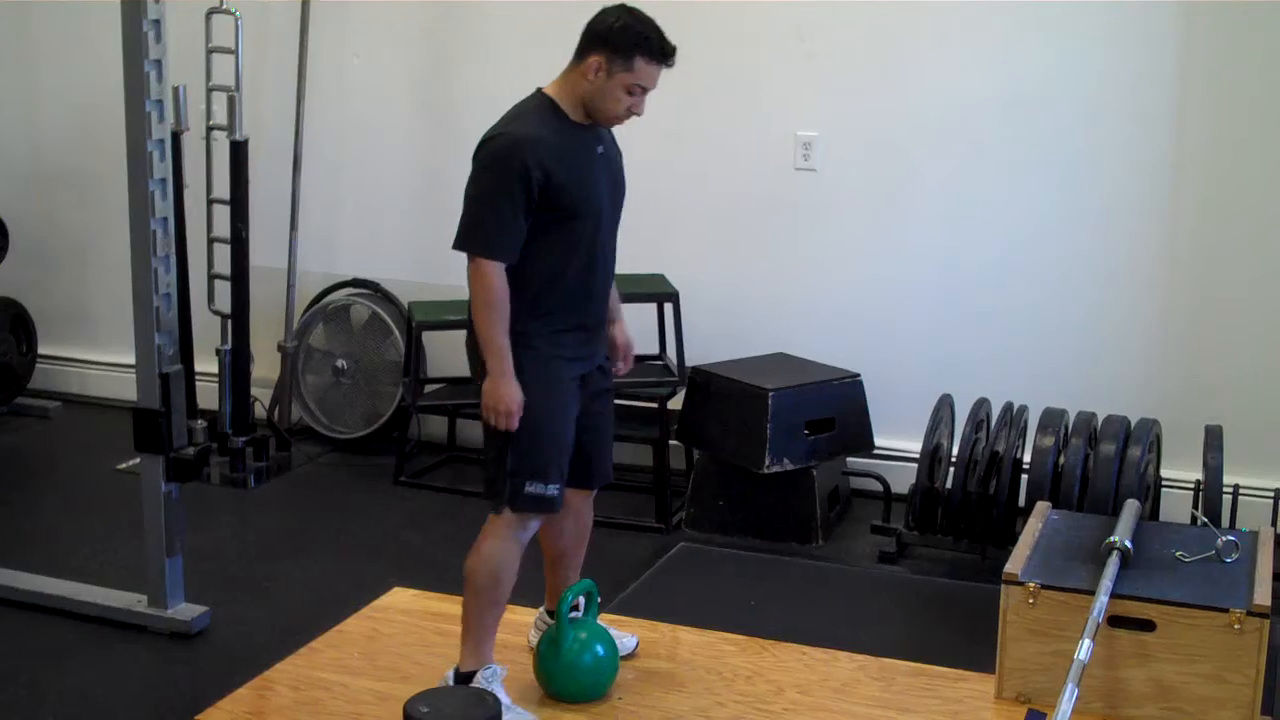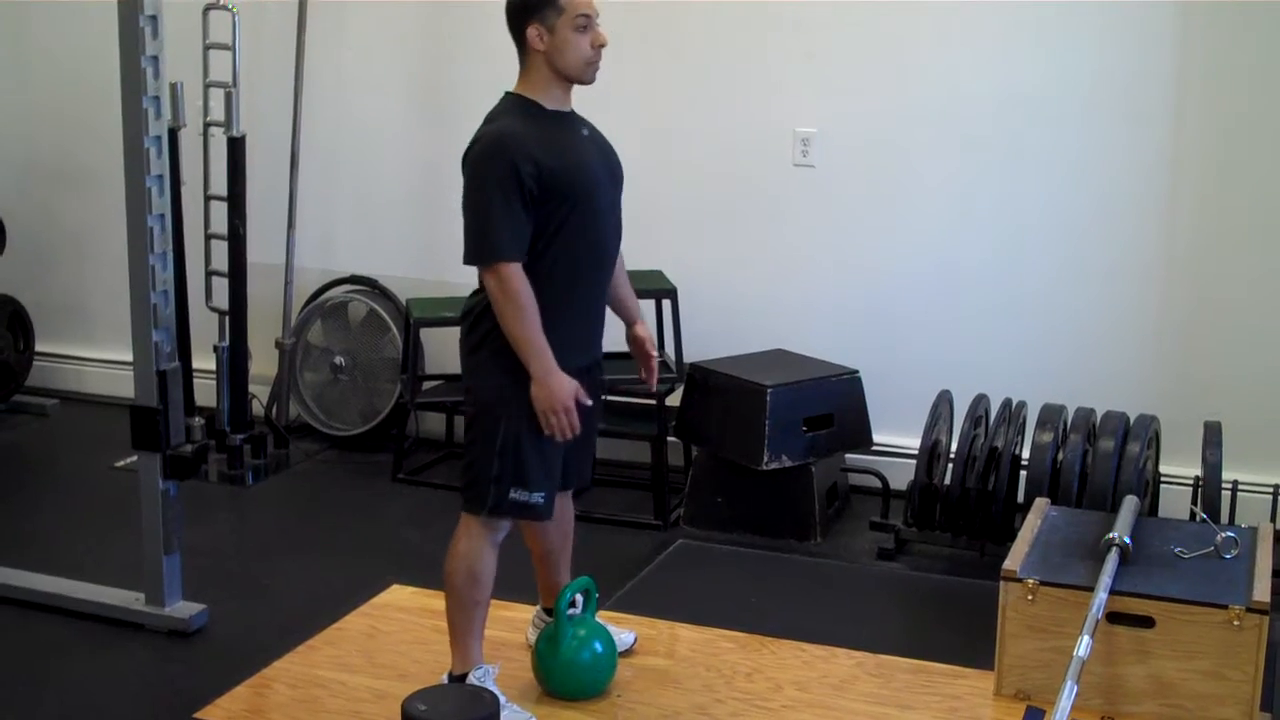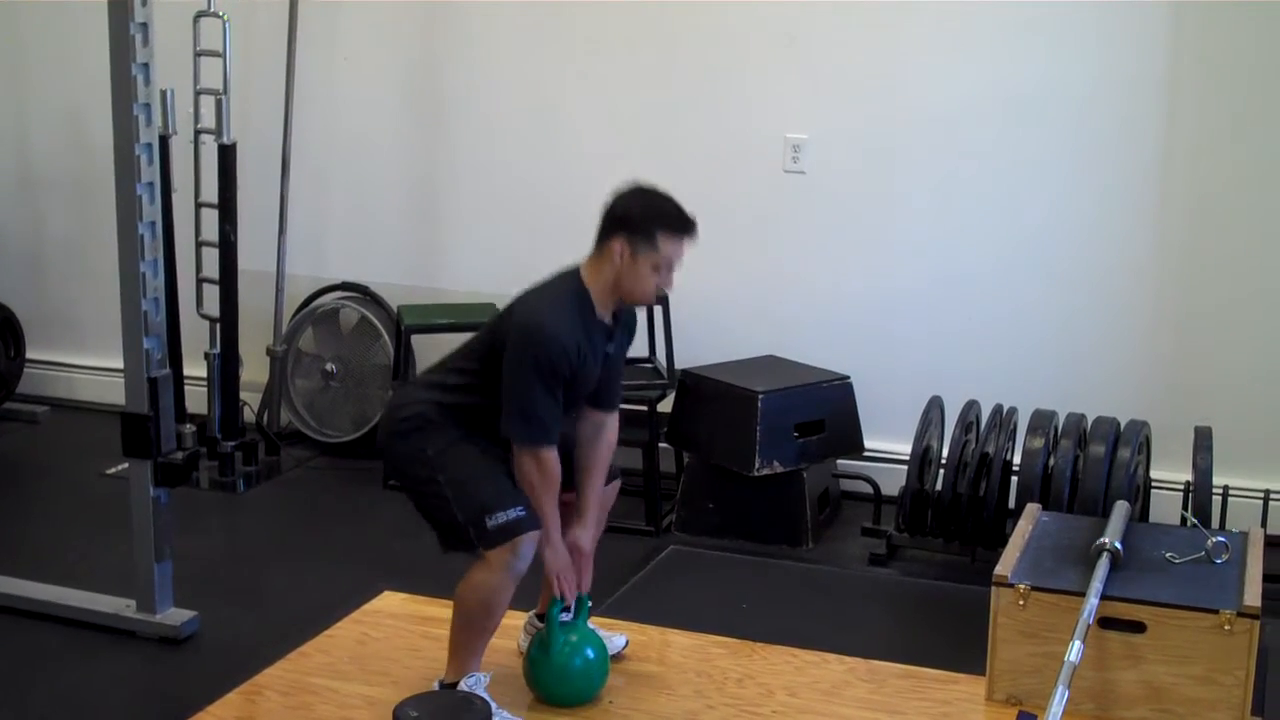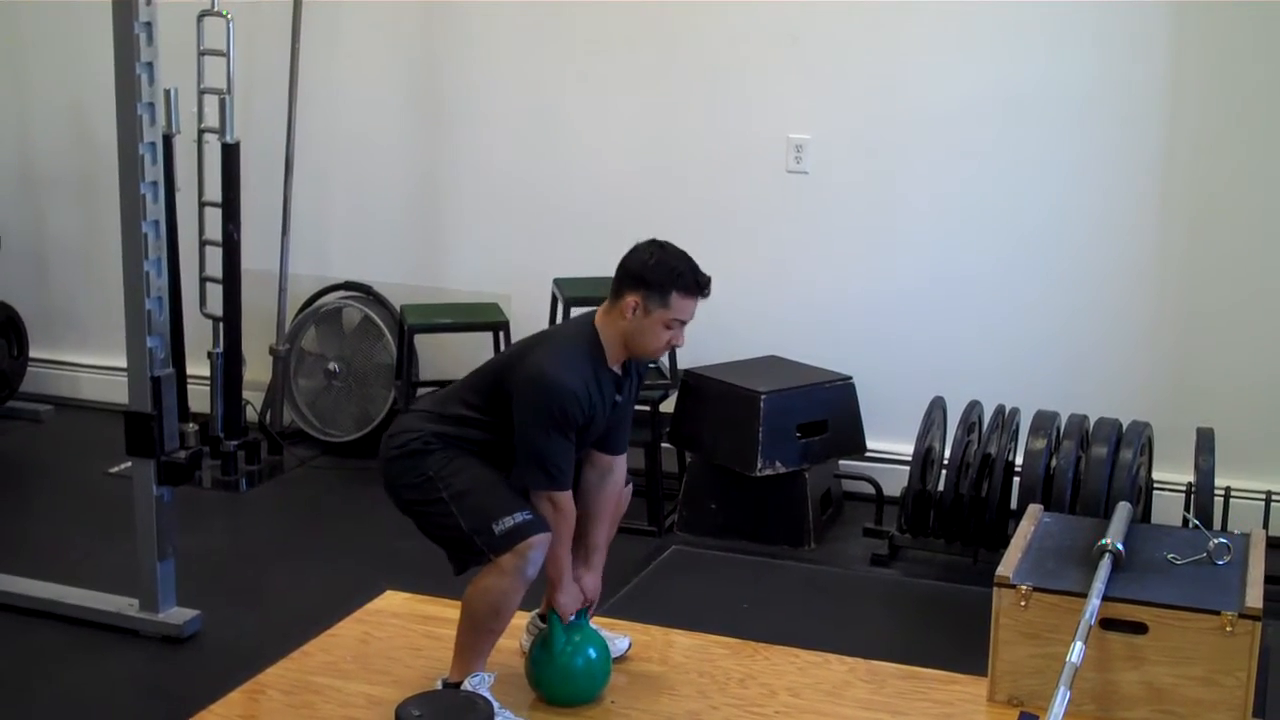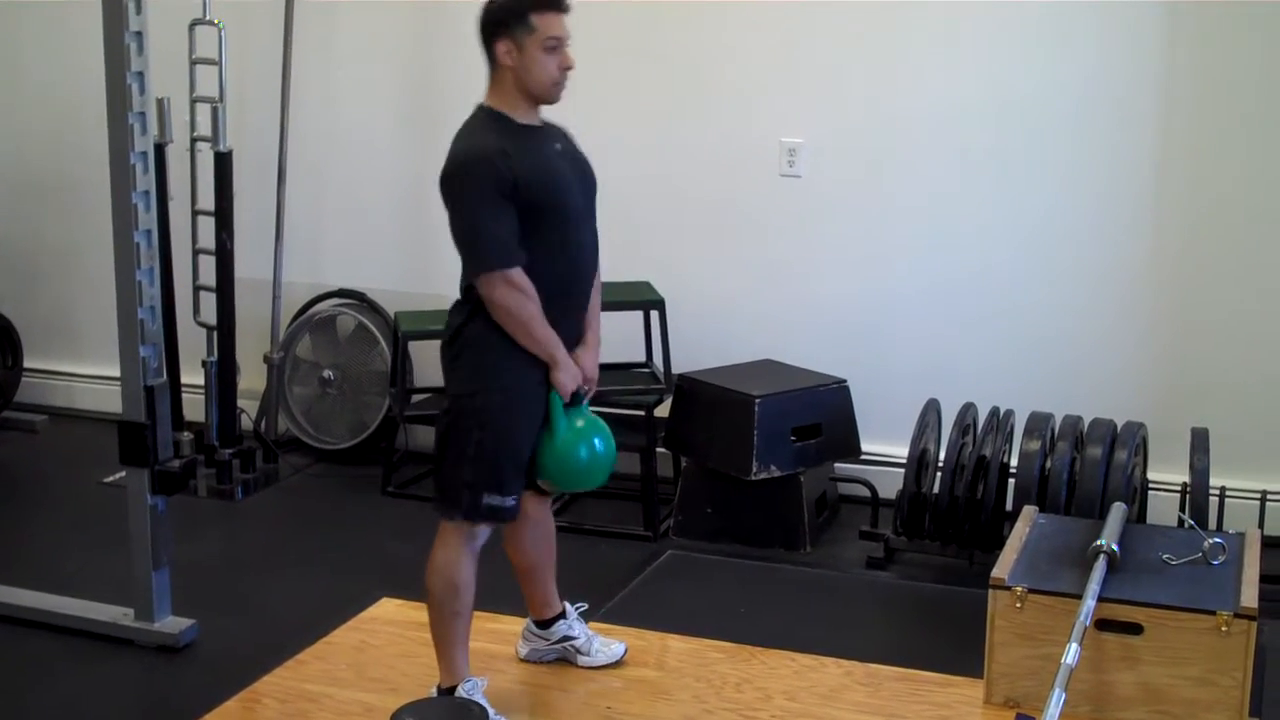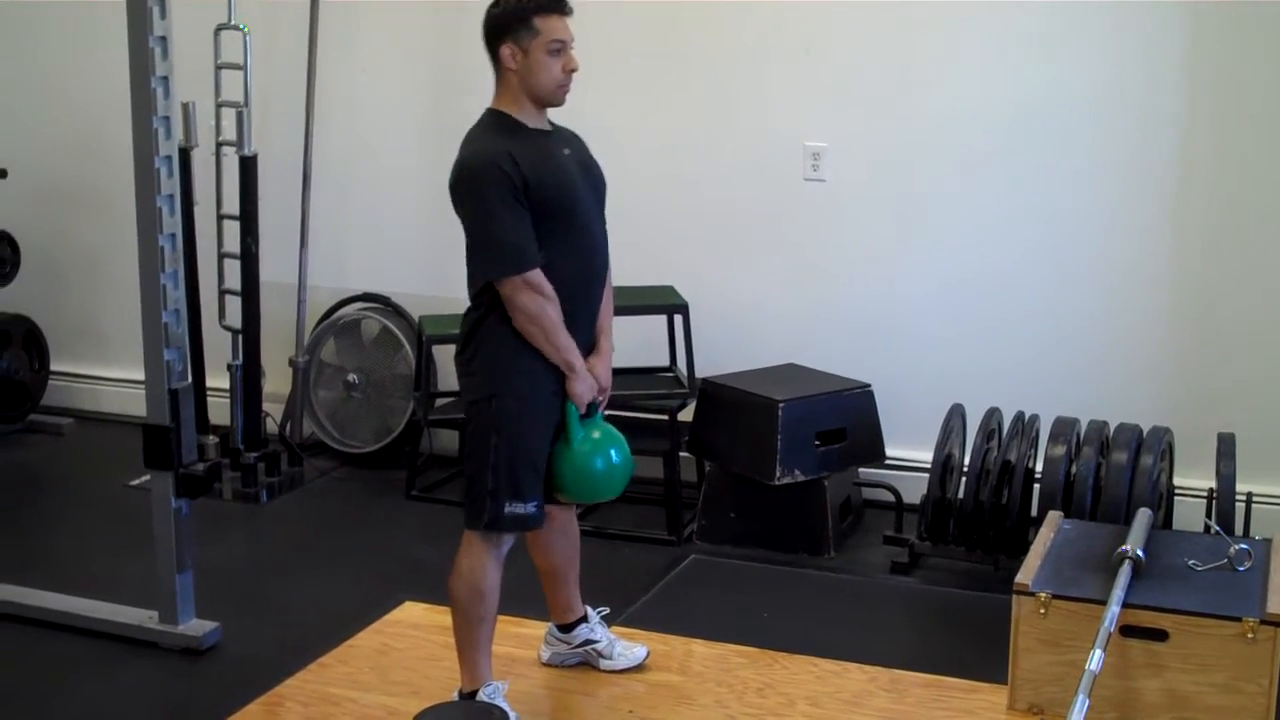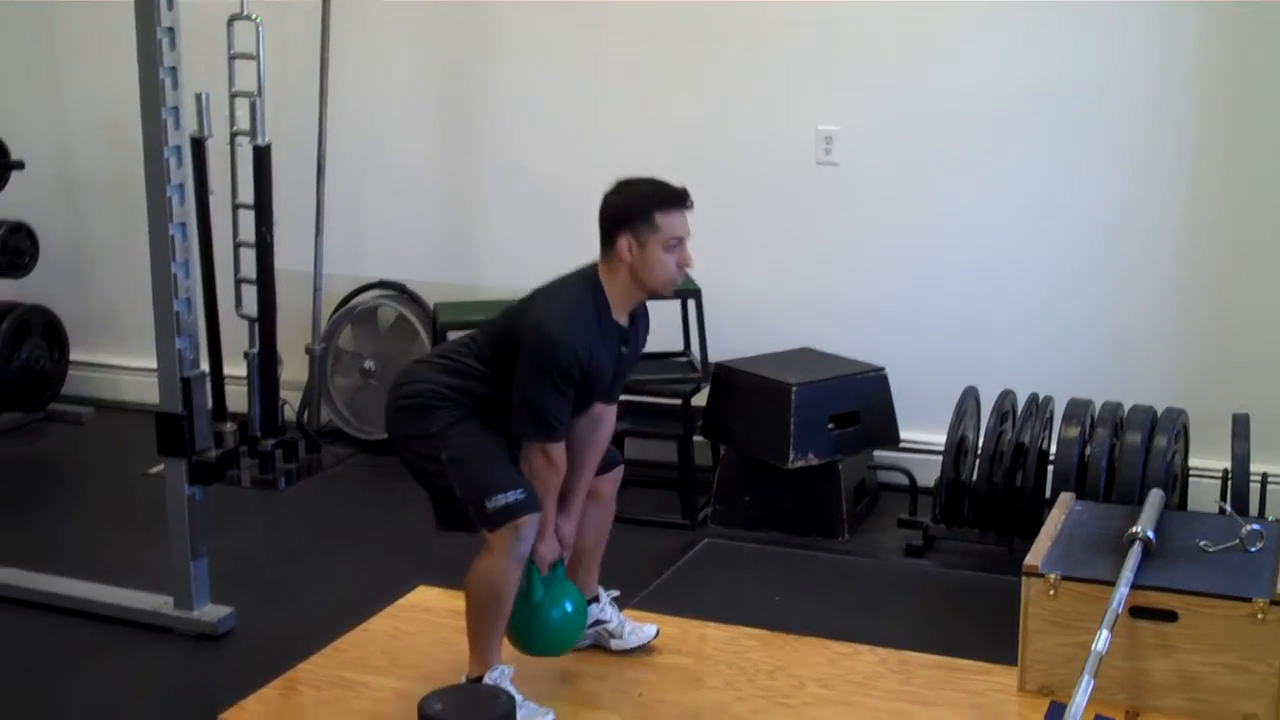
dt=0.7s
person 1, frame 1
left shoulder: (598, 136)
right shoulder: (519, 144)
right elbow: (487, 264)
left wrist: (614, 318)
right wrist: (498, 372)
left hip: (583, 349)
right hip: (529, 357)
left knee: (579, 489)
right knee: (521, 510)
left ankle: (558, 618)
person 1, frame 2
left shoulder: (578, 130)
right shoulder: (505, 143)
right elbow: (501, 271)
left wrist: (635, 320)
right wrist: (543, 373)
left hip: (575, 352)
right hip: (520, 360)
left knee: (556, 491)
right knee: (492, 513)
left ankle: (556, 617)
person 1, frame 3
left shoulder: (618, 317)
right shoulder: (545, 328)
left elbow: (599, 419)
right elbow: (535, 453)
left wrist: (583, 523)
right wrist: (553, 542)
left hip: (496, 426)
right hip: (429, 427)
left knee: (603, 486)
right knee: (516, 538)
left ankle: (548, 621)
person 1, frame 4
left shoulder: (625, 362)
right shoulder: (555, 377)
left elbow: (606, 465)
right elbow: (553, 498)
left wrist: (591, 568)
right wrist: (563, 582)
left hip: (500, 451)
right hip: (427, 455)
left knee: (617, 492)
right knee: (525, 546)
left ankle: (552, 623)
person 1, frame 5
left shoulder: (554, 139)
right shoulder: (480, 156)
left elbow: (583, 249)
right elbow: (500, 282)
left wrist: (587, 345)
right wrist: (556, 360)
left hip: (549, 351)
right hip: (498, 362)
left knee: (533, 494)
right knee: (470, 520)
left ankle: (548, 625)
person 1, frame 6
left shoulder: (566, 144)
right shoulder: (489, 160)
left elbow: (595, 253)
right elbow: (521, 285)
left wrist: (600, 352)
right wrist: (573, 368)
left hip: (568, 360)
right hip: (514, 369)
left knee: (558, 498)
right knee: (494, 528)
left ankle: (571, 630)
person 1, frame 7
left shoulder: (631, 318)
right shoulder: (559, 328)
left elbow: (597, 413)
right elbow: (544, 450)
left wrist: (568, 515)
right wrist: (546, 531)
left hip: (501, 408)
right hip: (434, 408)
left knee: (604, 474)
right knee: (517, 524)
left ankle: (586, 610)
